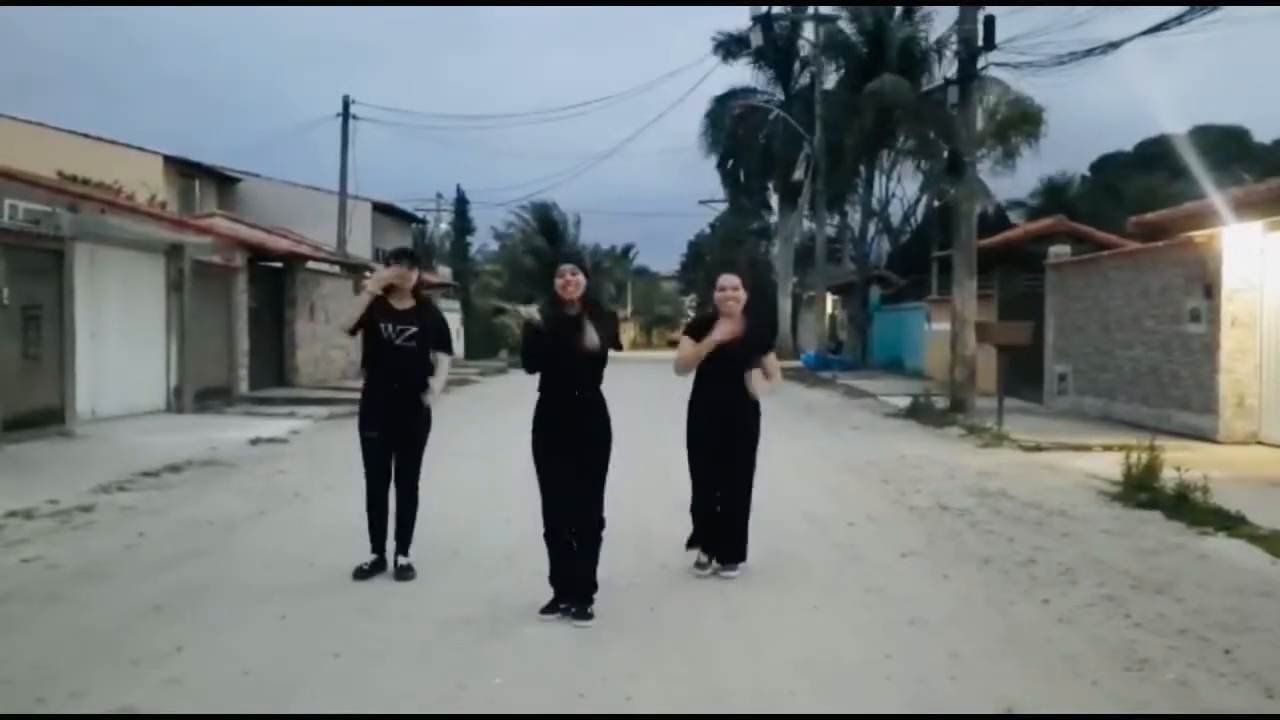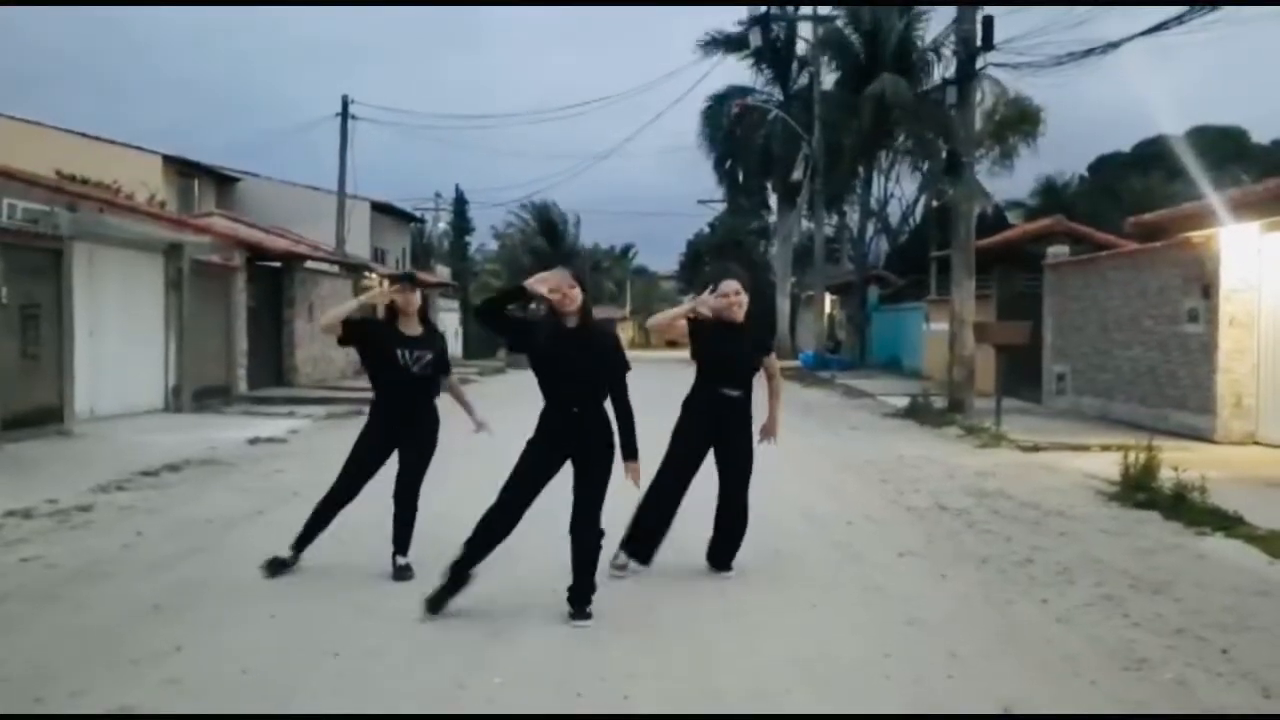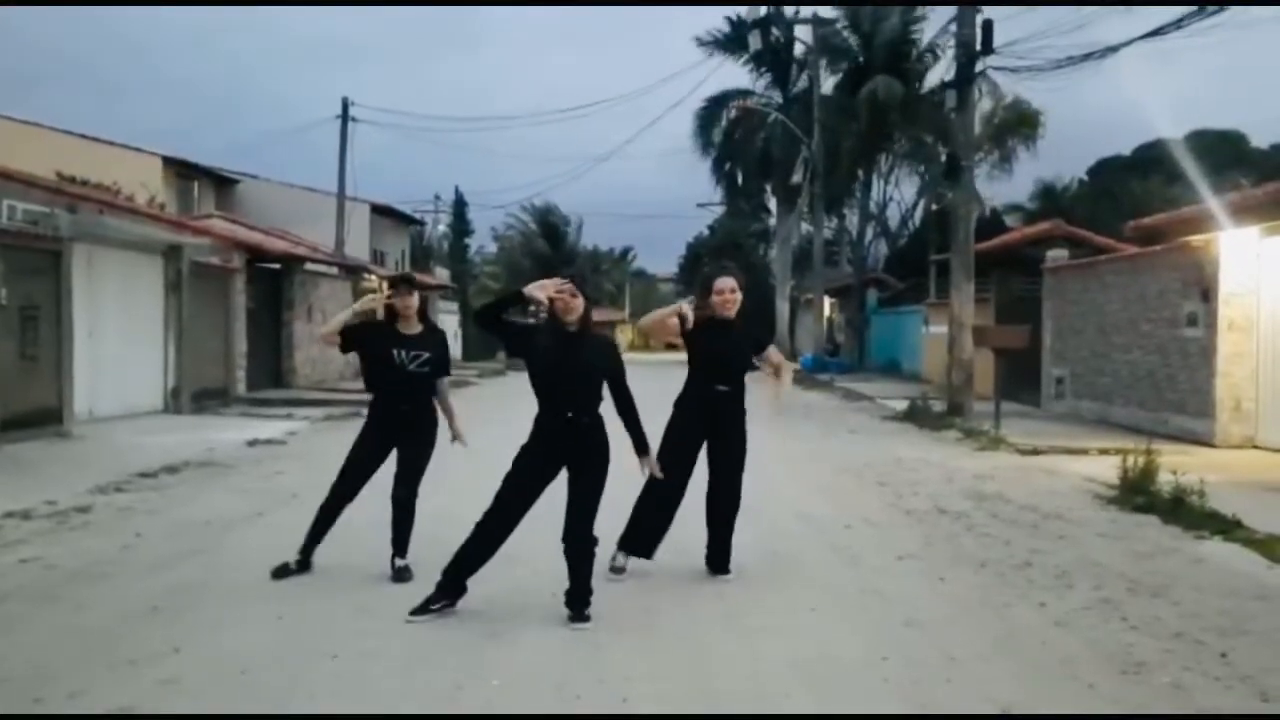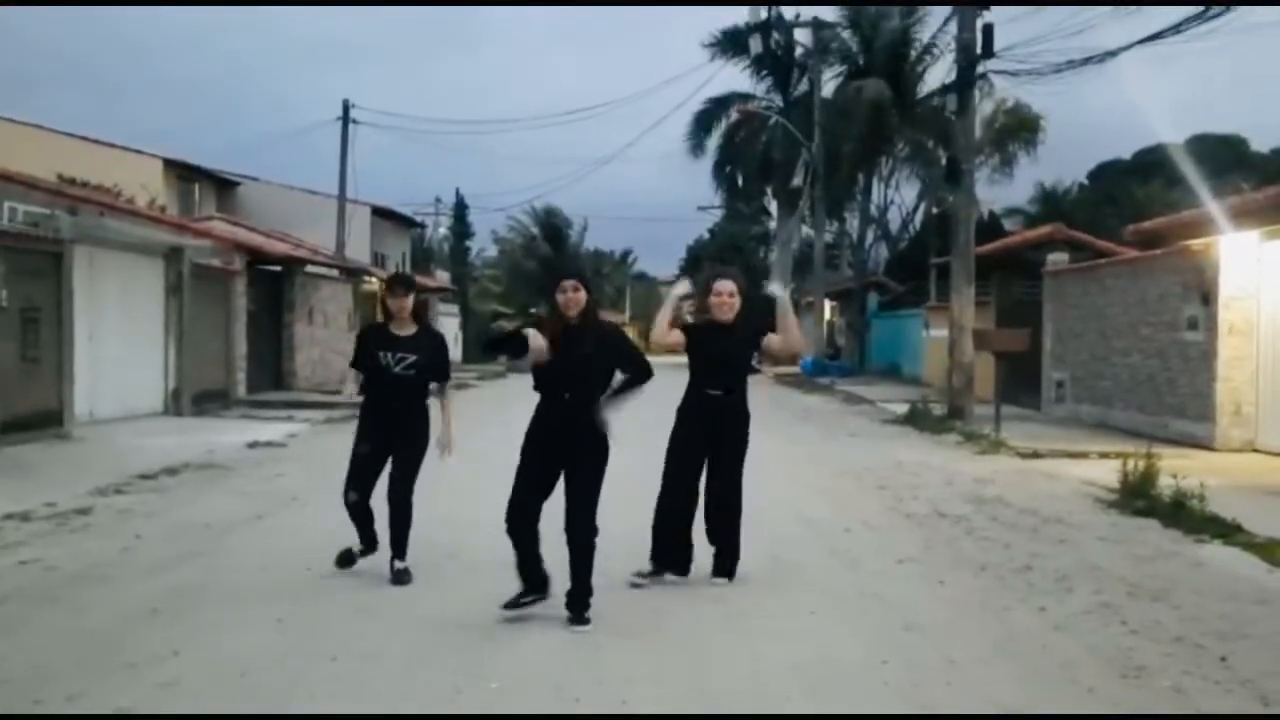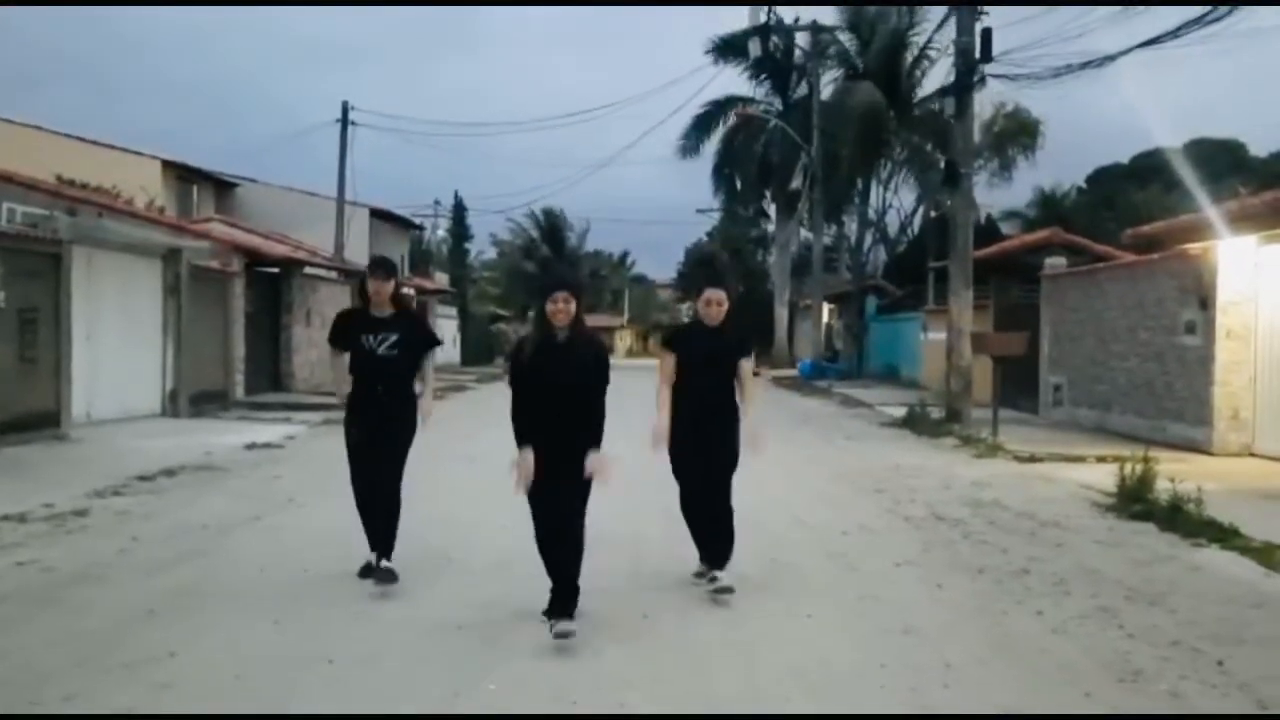
dt=0.3s
person 1, frame 1
left shoulder: (603, 318)
right shoulder: (542, 319)
left elbow: (609, 340)
right elbow: (531, 364)
left wrist: (594, 341)
right wrist: (533, 326)
left hip: (590, 417)
right hip: (551, 417)
left knee: (587, 512)
right knee: (556, 512)
left ankle: (584, 595)
right ankle: (563, 591)
person 1, frame 2
left shoulder: (605, 338)
right shoulder: (538, 332)
left elbow: (620, 396)
right elbow: (485, 313)
left wrist: (629, 452)
right wrist: (528, 288)
left hip: (594, 434)
right hip: (552, 429)
left knee: (586, 525)
right knee: (506, 508)
left ankle: (581, 599)
right ankle: (457, 576)
person 1, frame 3
left shoulder: (603, 347)
right shoulder: (536, 338)
left elbow: (622, 397)
right elbow: (484, 317)
left wrist: (642, 449)
right wrist: (525, 294)
left hip: (589, 441)
right hip: (547, 436)
left knee: (579, 531)
right knee: (500, 514)
left ankle: (579, 602)
right ankle: (449, 588)
person 1, frame 4
left shoulder: (606, 335)
right shoulder: (543, 331)
left elbow: (643, 370)
right elbow: (491, 345)
left wrist: (608, 397)
right wrist: (525, 336)
left hip: (587, 430)
right hip: (546, 426)
left knee: (580, 521)
right knee: (520, 512)
left ankle: (579, 603)
right ankle: (534, 584)
person 1, frame 5
left shoulder: (592, 348)
right shoulder: (527, 347)
left elbow: (595, 405)
right elbow: (520, 405)
left wrist: (594, 450)
right wrist: (524, 449)
left hip: (578, 443)
right hip: (538, 442)
left knee: (570, 520)
right knee: (546, 525)
left ankle: (564, 605)
right ankle: (562, 596)
person 2, frame 1
left shoulder: (428, 312)
right shoulder: (374, 304)
left elbow: (443, 358)
right elbow: (347, 325)
left wrist: (436, 389)
right wrist: (371, 288)
left hip: (414, 404)
right hip: (376, 402)
left knee: (407, 481)
right knee: (376, 482)
left ankle: (403, 555)
right ankle: (377, 554)
person 2, frame 2
left shoulder: (435, 338)
right shoulder: (376, 331)
left elbow: (447, 379)
right elbow: (326, 325)
left wrist: (472, 413)
right wrist: (364, 300)
left hip: (422, 426)
right hip: (383, 421)
left knee: (407, 493)
right knee: (343, 488)
left ankle: (401, 556)
right ankle: (295, 550)
person 2, frame 3
left shoulder: (436, 337)
right shoulder: (375, 333)
left elbow: (440, 384)
right elbow: (325, 335)
left wrist: (453, 422)
right wrist: (359, 308)
left hip: (420, 426)
right hip: (381, 421)
left knee: (404, 494)
right knee: (342, 489)
left ankle: (400, 558)
right ankle: (304, 556)
person 2, frame 4
left shoulder: (431, 340)
right shoulder: (370, 336)
left elbow: (443, 386)
right elbow: (356, 374)
left wrist: (447, 428)
right wrist: (351, 389)
left hip: (412, 424)
right hip: (374, 421)
left knee: (399, 493)
right knee: (354, 495)
left ankle: (398, 559)
right ankle: (366, 542)
person 2, frame 5
left shoulder: (411, 320)
right shoulder: (349, 319)
left elbow: (426, 356)
right elbow: (338, 352)
left wrist: (427, 394)
right wrist: (341, 384)
left hip: (400, 409)
right hip: (361, 409)
left knee: (387, 482)
right knee: (362, 485)
left ankle: (385, 558)
right ankle: (376, 552)
person 3, frame 1
left shoulder: (758, 331)
right shoulder: (700, 326)
left elbow: (775, 375)
right elbow: (680, 366)
left wrist: (762, 385)
right wrist: (714, 340)
left hip: (743, 412)
right hip: (705, 411)
left knee: (737, 484)
right knee: (705, 483)
left ankle: (730, 554)
right ankle: (705, 547)
person 3, frame 2
left shoulder: (759, 334)
right shoulder: (702, 328)
left elbow: (773, 374)
right elbow: (653, 325)
left wrist: (773, 416)
right wrist: (691, 307)
left hip: (738, 419)
right hip: (699, 414)
left knee: (735, 494)
right knee: (670, 481)
left ankle: (721, 556)
right ankle: (631, 549)
person 3, frame 3
left shoulder: (750, 335)
right shoulder: (695, 326)
left elbow: (781, 365)
right elbow: (645, 325)
left wrist: (783, 379)
right wrist: (679, 308)
left hip: (731, 416)
right hip: (691, 411)
left knee: (726, 491)
right knee: (665, 480)
left ankle: (719, 560)
right ankle: (627, 548)
person 3, frame 4
left shoulder: (752, 332)
right shoulder: (694, 332)
left elbow: (793, 348)
right elbow: (657, 339)
left wrist: (783, 303)
right wrist: (671, 299)
left hip: (732, 420)
right hip: (692, 417)
left knee: (724, 494)
right knee: (675, 492)
left ankle: (725, 565)
right ankle: (662, 563)
person 3, frame 5
left shoulder: (737, 340)
right shoulder: (679, 336)
left elbow: (745, 385)
right elbow: (667, 383)
left wrist: (747, 422)
right wrist: (662, 420)
left hip: (722, 423)
right hip: (684, 423)
left knee: (717, 491)
right knee: (691, 491)
left ankle: (717, 566)
right ankle: (709, 556)
